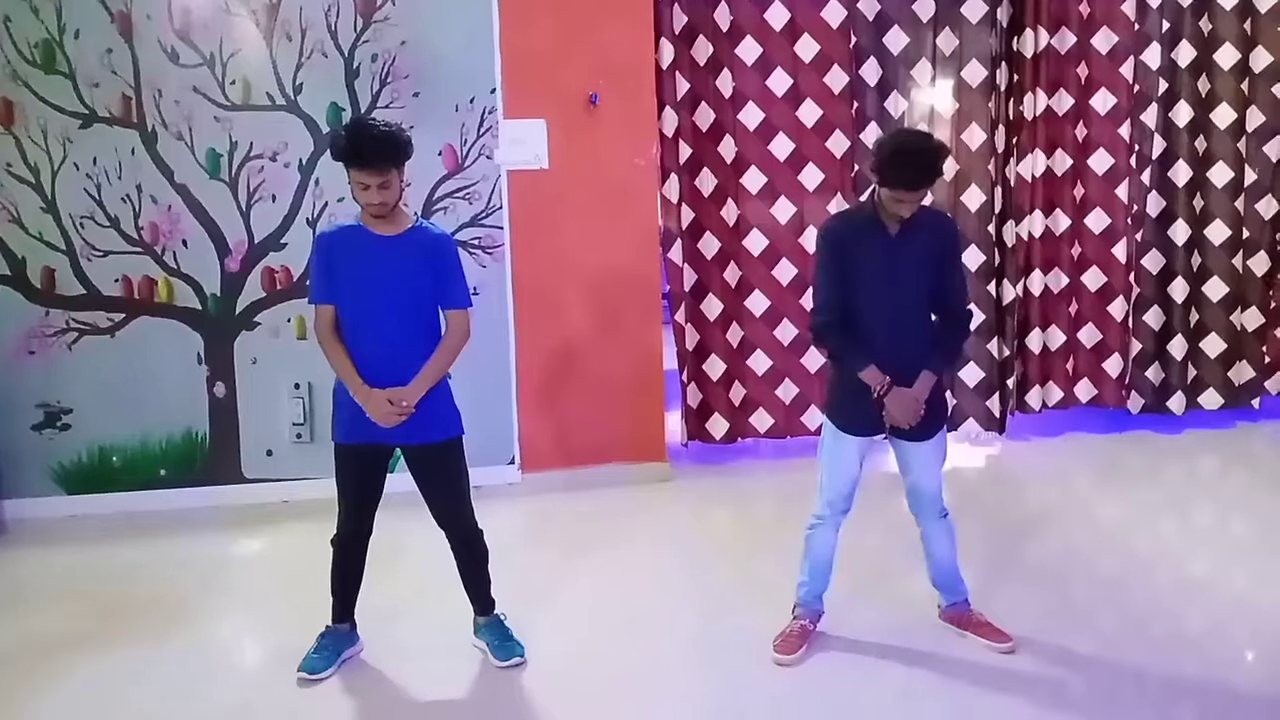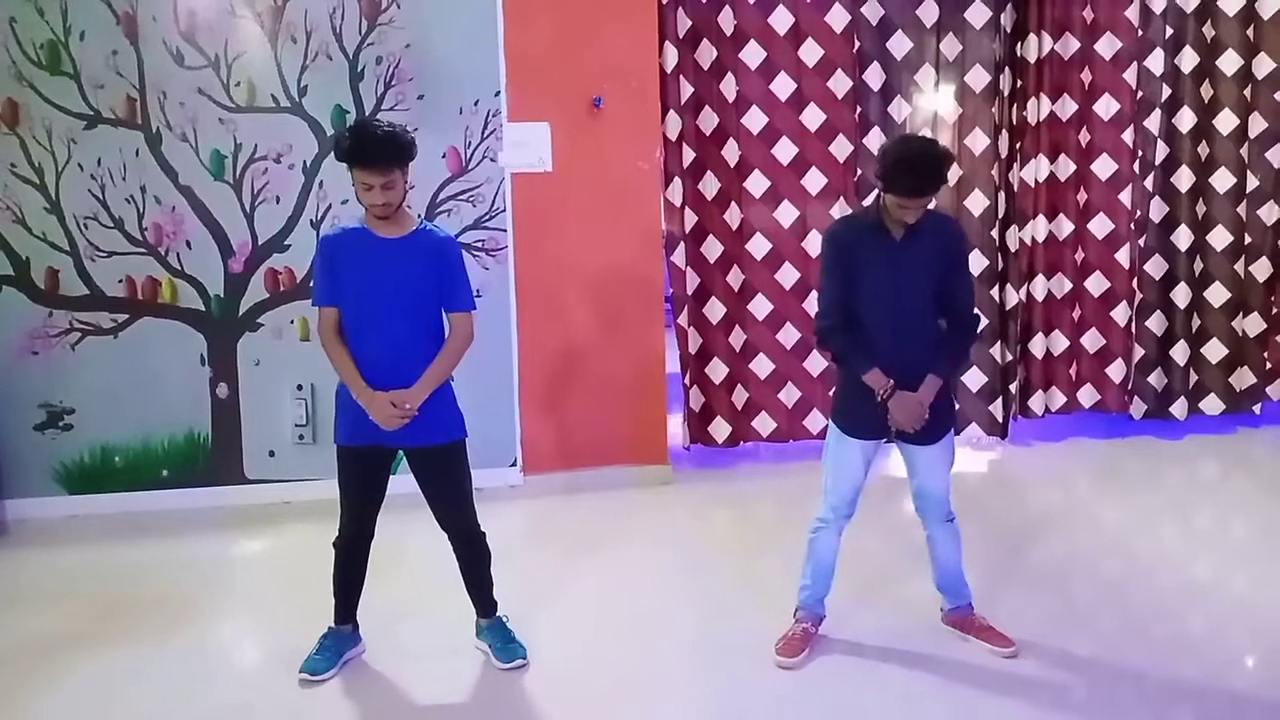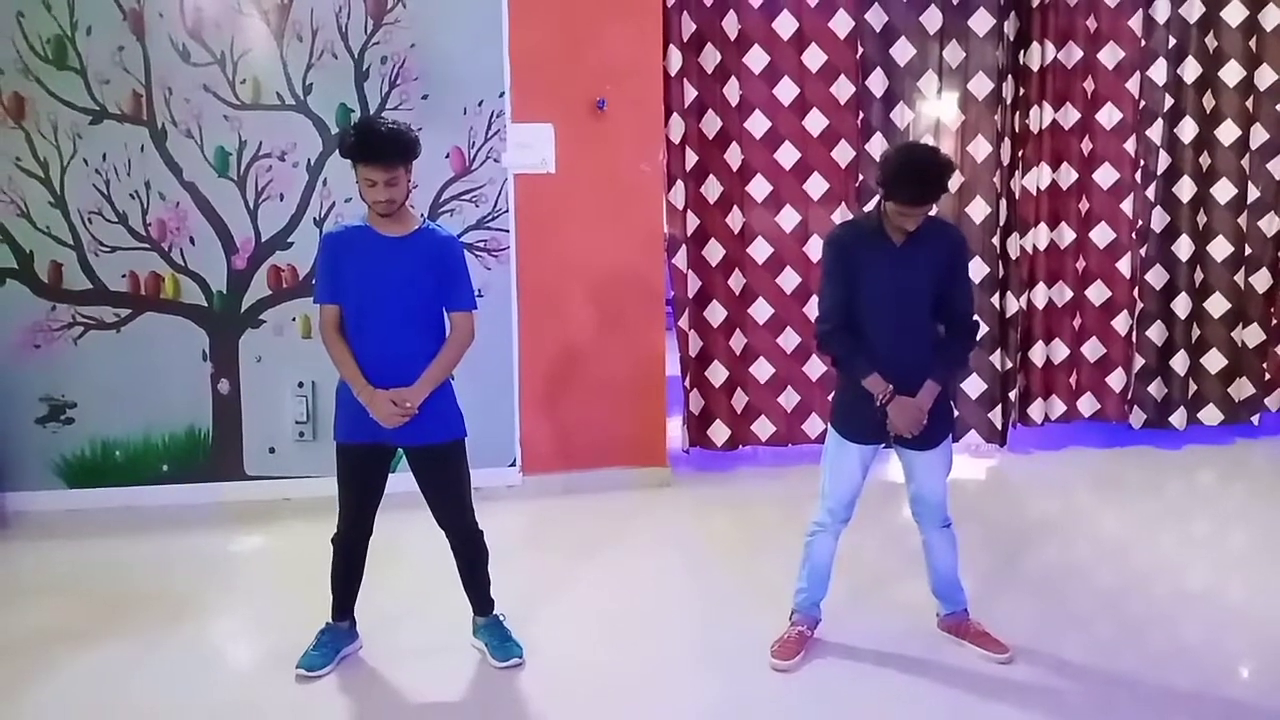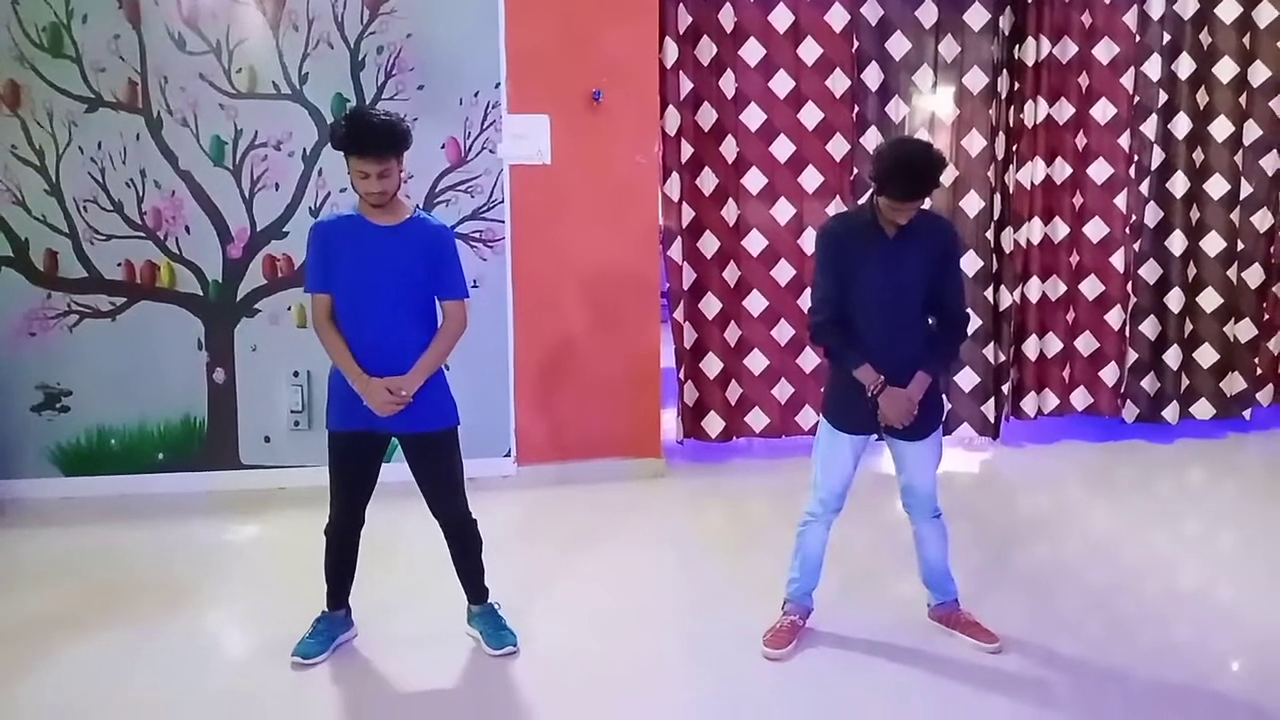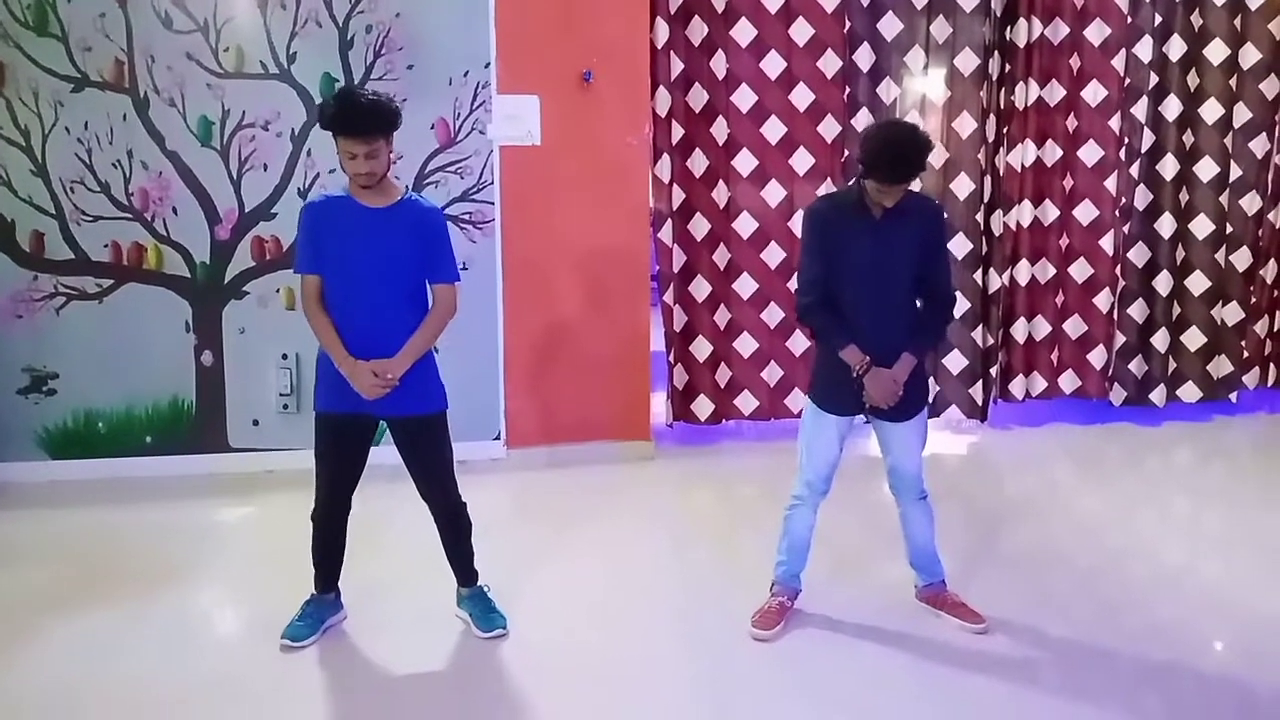
dt=0.7s
person 1, frame 1
left shoulder: (436, 244)
right shoulder: (331, 246)
left elbow: (459, 328)
right elbow: (325, 329)
left wrist: (412, 392)
right wrist: (365, 395)
left hip: (431, 414)
right hip: (356, 417)
left knee: (460, 524)
right knee: (351, 529)
left ankle: (486, 619)
right ankle: (341, 630)
person 1, frame 2
left shoulder: (440, 247)
right shoulder: (335, 249)
left elbow: (462, 331)
right elbow: (329, 331)
left wrist: (415, 395)
right wrist: (369, 398)
left hip: (433, 416)
right hip: (359, 418)
left knee: (463, 526)
right knee: (353, 531)
left ankle: (489, 622)
right ankle: (343, 630)
person 1, frame 3
left shoulder: (443, 246)
right shoulder: (337, 245)
left elbow: (463, 330)
right elbow: (330, 329)
left wrist: (415, 394)
right wrist: (370, 396)
left hip: (433, 415)
right hip: (359, 416)
left knee: (460, 525)
right knee: (352, 528)
left ankle: (486, 620)
right ankle: (341, 627)
person 1, frame 4
left shoulder: (434, 236)
right shoulder: (327, 235)
left elbow: (455, 319)
right elbow: (322, 318)
left wrist: (408, 382)
right wrist: (364, 384)
left hip: (426, 404)
right hip: (352, 404)
left knee: (453, 513)
right knee: (343, 517)
left ankle: (480, 608)
right ankle: (336, 615)
person 1, frame 5
left shoulder: (425, 218)
right shoulder: (318, 215)
left elbow: (445, 303)
right elbow: (311, 300)
left wrist: (395, 366)
right wrist: (350, 368)
left hip: (414, 387)
right hip: (340, 388)
left knee: (443, 496)
right knee: (330, 500)
left ankle: (470, 591)
right ankle: (325, 598)
person 2, frame 1
left shoulder: (941, 232)
right shoulder: (839, 233)
left elbow: (955, 321)
right elbow: (826, 327)
left wrist: (918, 389)
right wrist: (884, 388)
left hip: (921, 396)
right hip: (854, 397)
left knee: (931, 507)
right knee: (829, 510)
left ankle: (956, 605)
right ankle: (806, 612)
person 2, frame 2
left shoulder: (947, 237)
right shoulder: (843, 238)
left elbow: (962, 326)
right elbow: (831, 330)
left wrist: (924, 393)
right wrist: (888, 392)
left hip: (927, 401)
right hip: (860, 401)
left knee: (937, 511)
right knee: (833, 514)
left ankle: (959, 609)
right ankle: (808, 616)
person 2, frame 3
left shoulder: (948, 243)
right shoulder: (845, 242)
left elbow: (961, 332)
right elbow: (832, 334)
left wrist: (922, 398)
right wrist: (887, 396)
left hip: (927, 405)
right hip: (859, 405)
left knee: (934, 516)
right knee: (830, 517)
left ankle: (954, 614)
right ankle: (803, 619)
person 2, frame 4
left shoulder: (940, 236)
right shoulder: (837, 234)
left elbow: (952, 323)
right elbow: (824, 325)
left wrist: (914, 390)
right wrist: (878, 387)
left hip: (917, 396)
right hip: (851, 395)
left knee: (924, 506)
right knee: (822, 507)
left ankle: (945, 604)
right ankle: (796, 608)
person 2, frame 5
left shoulder: (927, 218)
right shoulder: (824, 215)
left elbow: (939, 306)
right elbow: (811, 307)
left wrist: (899, 369)
right wrist: (863, 368)
left hip: (902, 376)
right hip: (836, 376)
left knee: (910, 488)
right knee: (809, 489)
left ankle: (932, 585)
right ankle: (784, 590)
